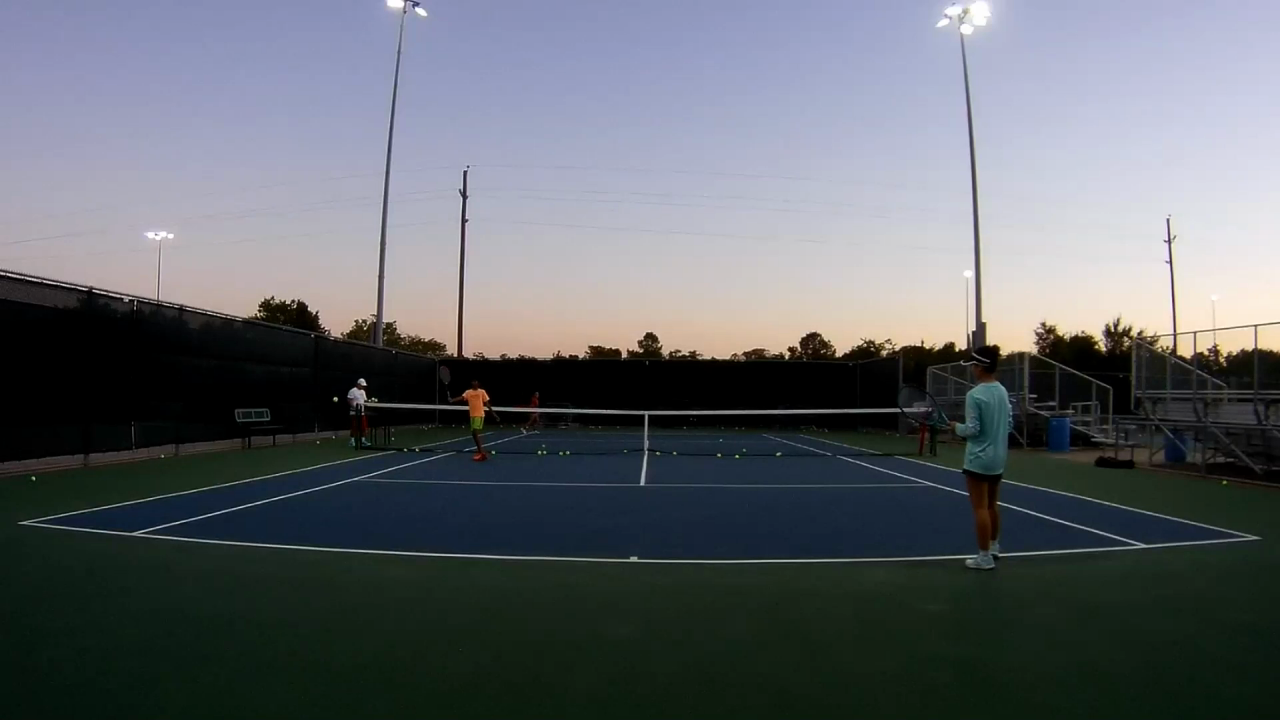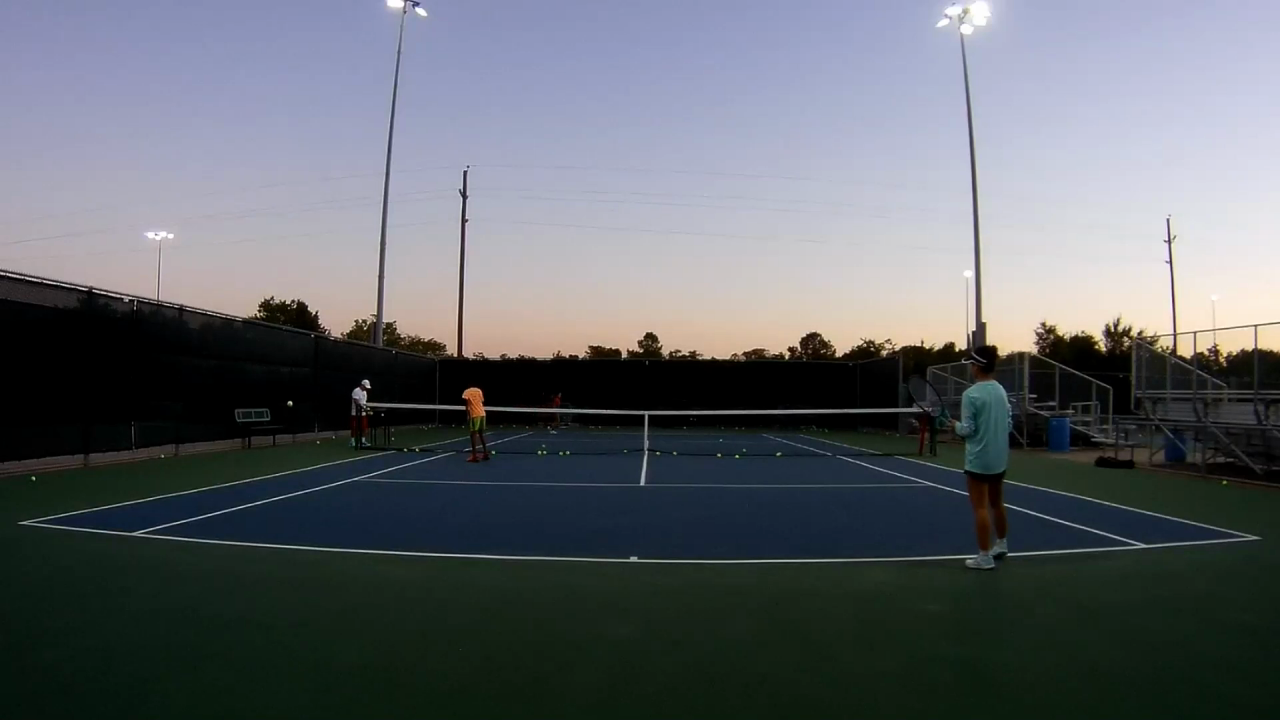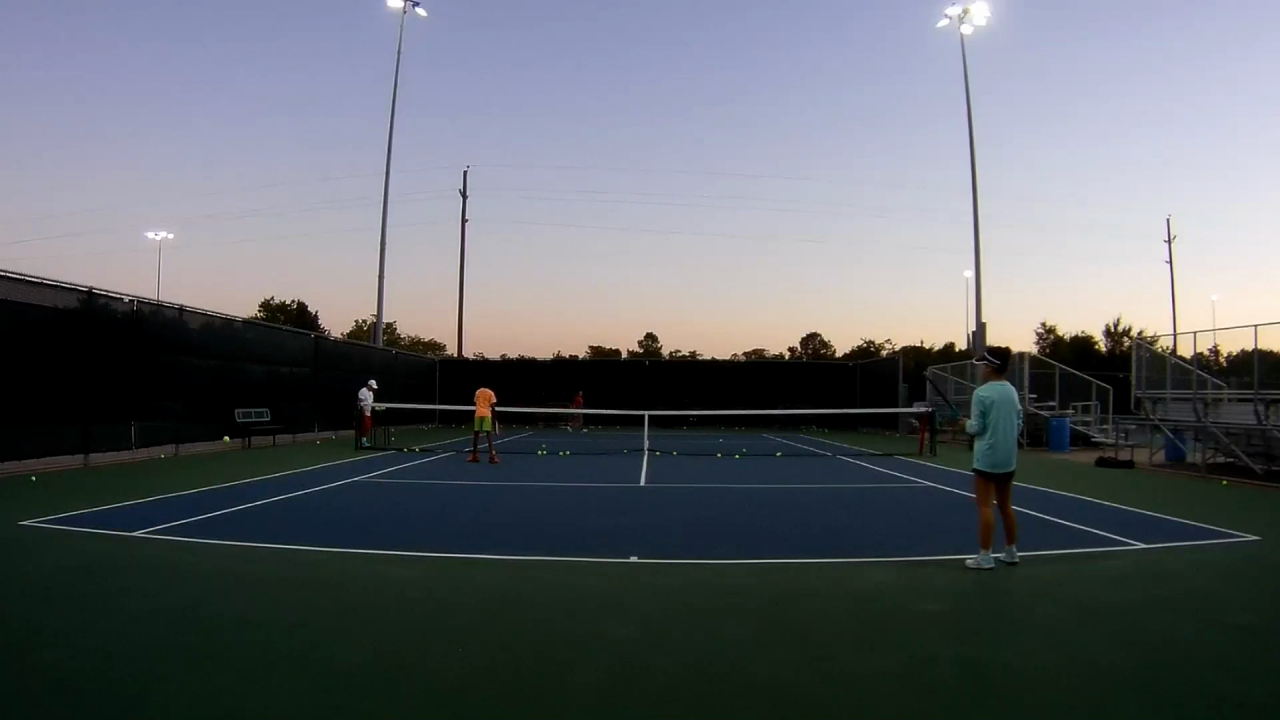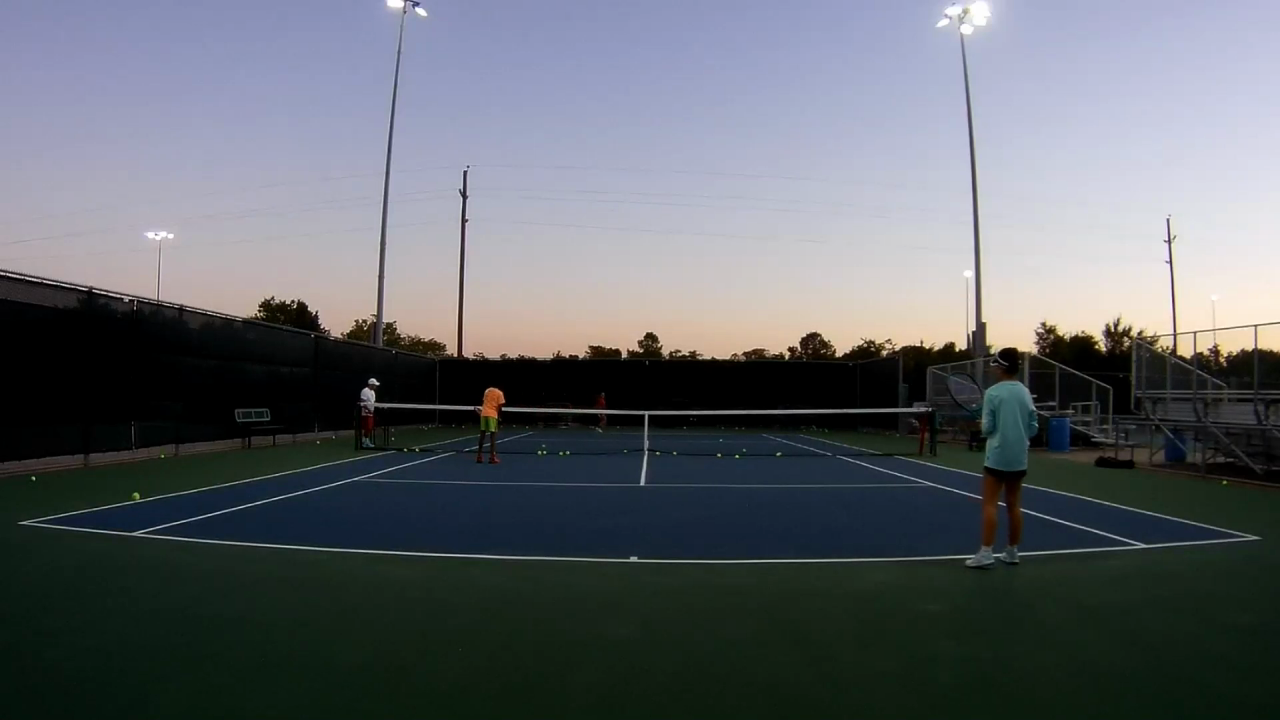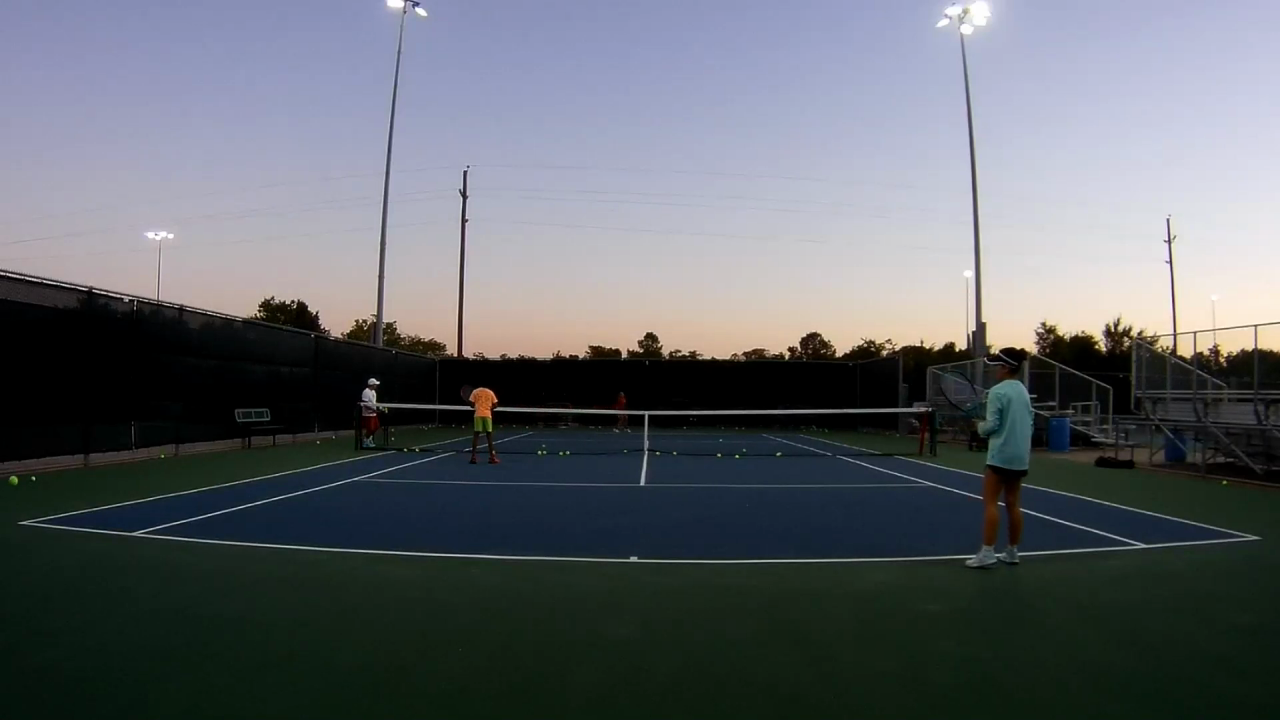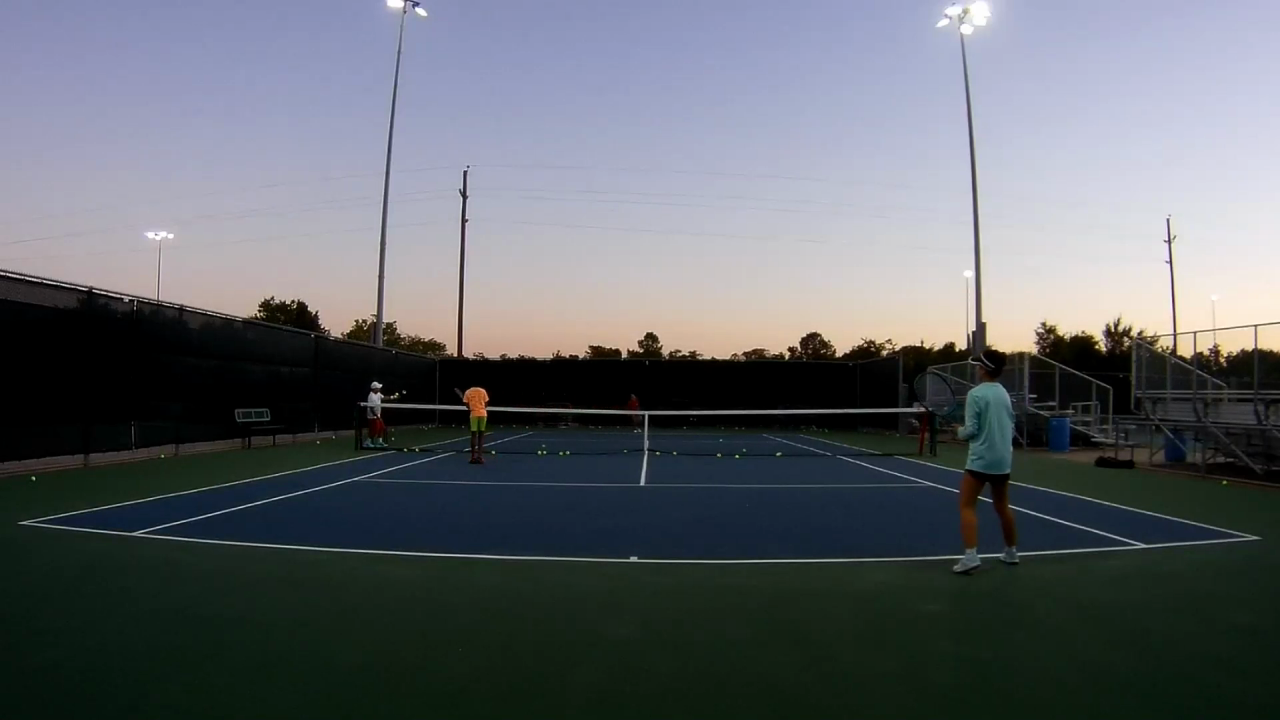
dt=0.5s
person 1, frame 1
left shoulder: (975, 395)
right shoulder: (1002, 391)
left elbow: (972, 430)
right elbow: (1009, 424)
left wrist: (956, 427)
left hip: (979, 458)
right hip: (998, 457)
left knee: (980, 508)
right knee: (992, 505)
left ankle: (985, 557)
right ankle: (993, 546)
person 1, frame 2
left shoulder: (971, 394)
right shoulder: (1001, 390)
left elbow: (968, 429)
right elbow: (1008, 424)
left wrist: (956, 425)
left hip: (979, 458)
right hip: (1000, 457)
left knee: (980, 508)
right knee: (997, 503)
left ankle: (985, 557)
right ankle: (1001, 544)
person 1, frame 3
left shoulder: (982, 393)
right shoulder: (1012, 392)
left elbow: (976, 428)
right elbow: (1018, 425)
left wrist: (966, 424)
left hip: (987, 457)
right hip: (1008, 457)
left knee: (985, 507)
right knee: (1005, 505)
left ankle: (985, 556)
right ankle: (1011, 551)
person 1, frame 4
left shoulder: (993, 393)
right shoulder: (1025, 393)
left elbow: (987, 427)
right elbow: (1033, 428)
left wrist: (982, 426)
left hip: (998, 455)
right hip: (1019, 456)
left knee: (989, 504)
right knee: (1013, 504)
left ankle: (986, 552)
right ankle: (1012, 551)
person 1, frame 5
left shoulder: (998, 391)
right shoulder: (1023, 391)
left elbow: (992, 425)
right elbow: (1029, 425)
left wrist: (980, 427)
left hip: (1001, 455)
right hip: (1020, 456)
left knee: (991, 503)
right knee: (1013, 504)
left ankle: (987, 552)
right ankle: (1012, 551)
person 1, frame 6
left shoulder: (976, 394)
right shoulder: (1004, 394)
left elbow: (971, 430)
right elbow: (1010, 428)
left wrist: (959, 431)
left hip: (981, 459)
right hip: (1003, 459)
left knee: (966, 507)
right knee: (1002, 507)
left ankle: (971, 556)
right ankle: (1011, 551)
